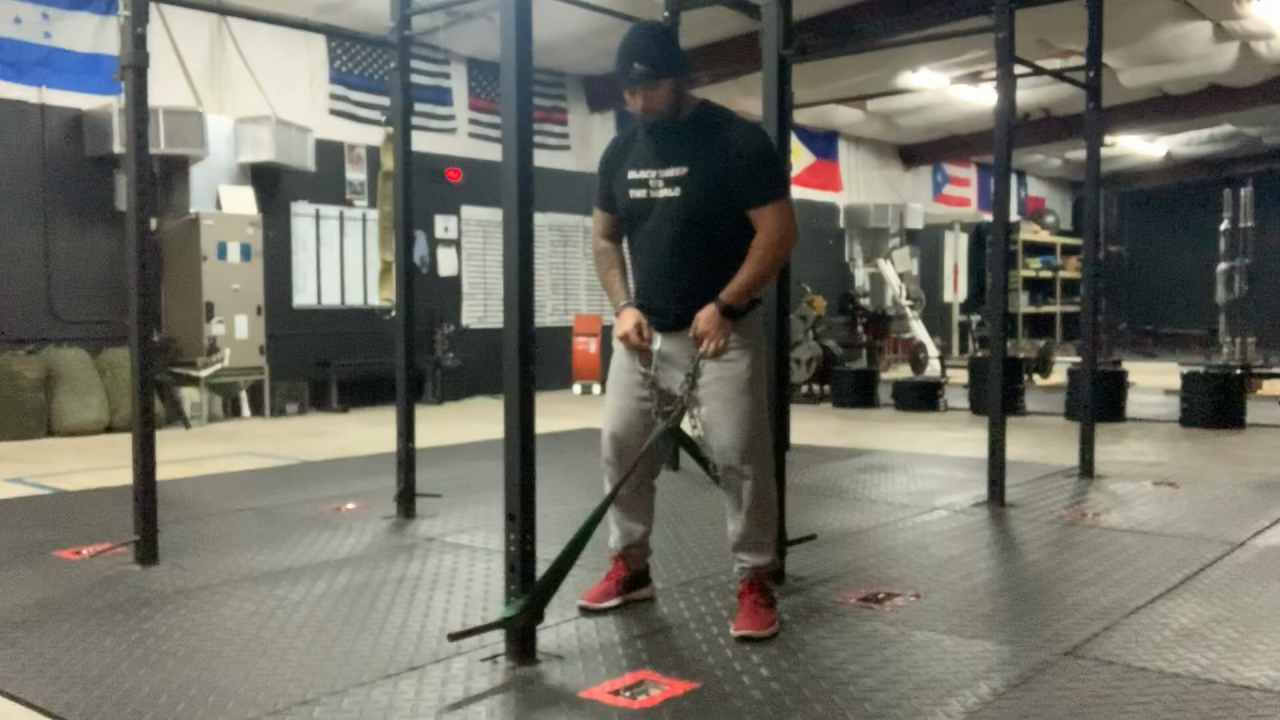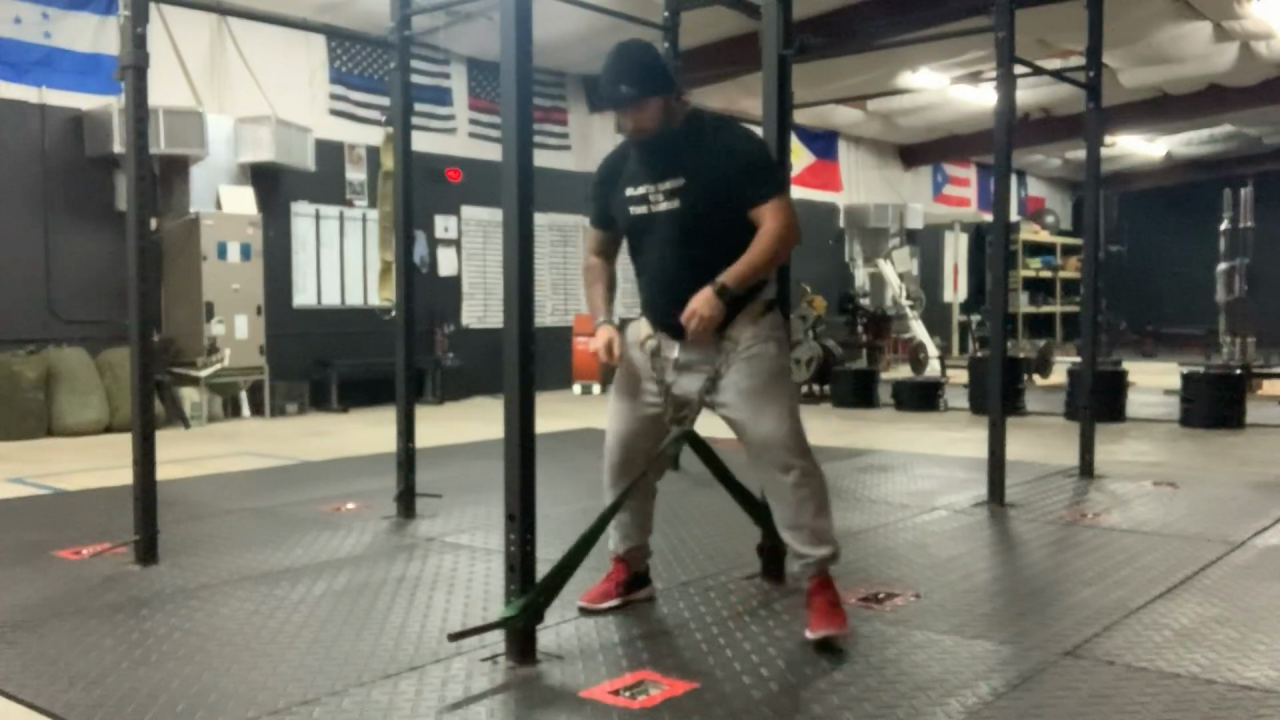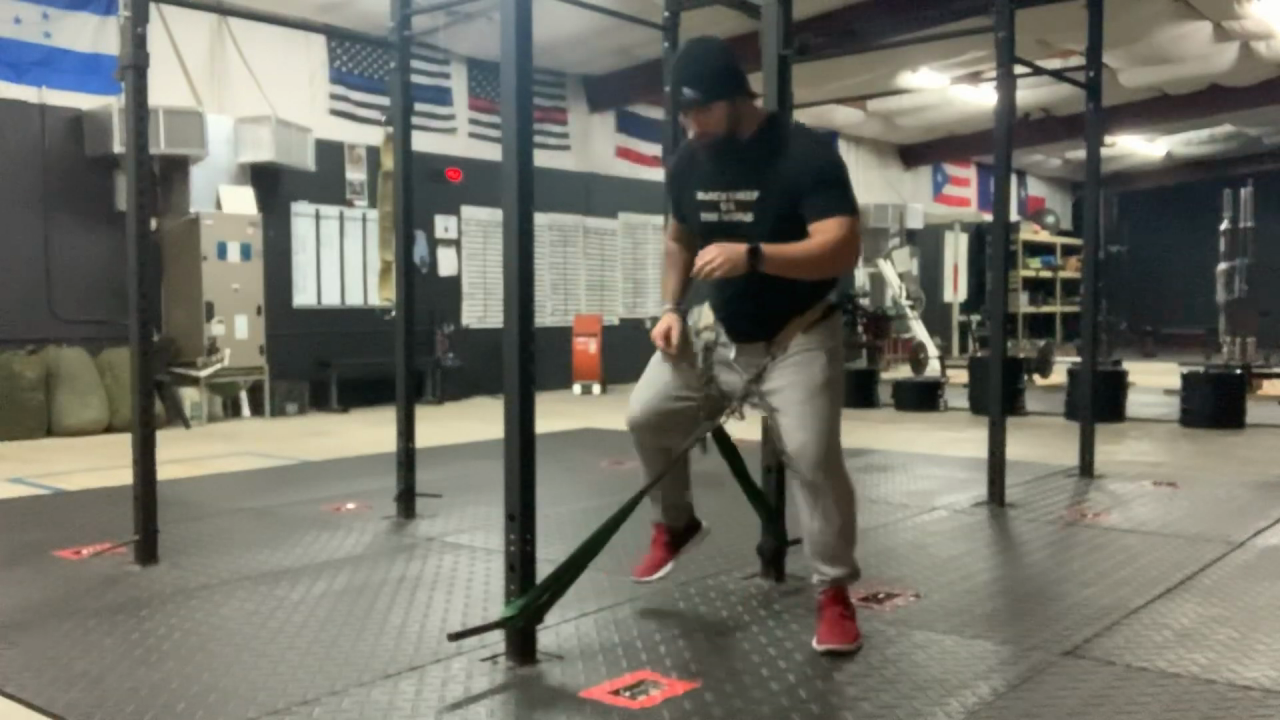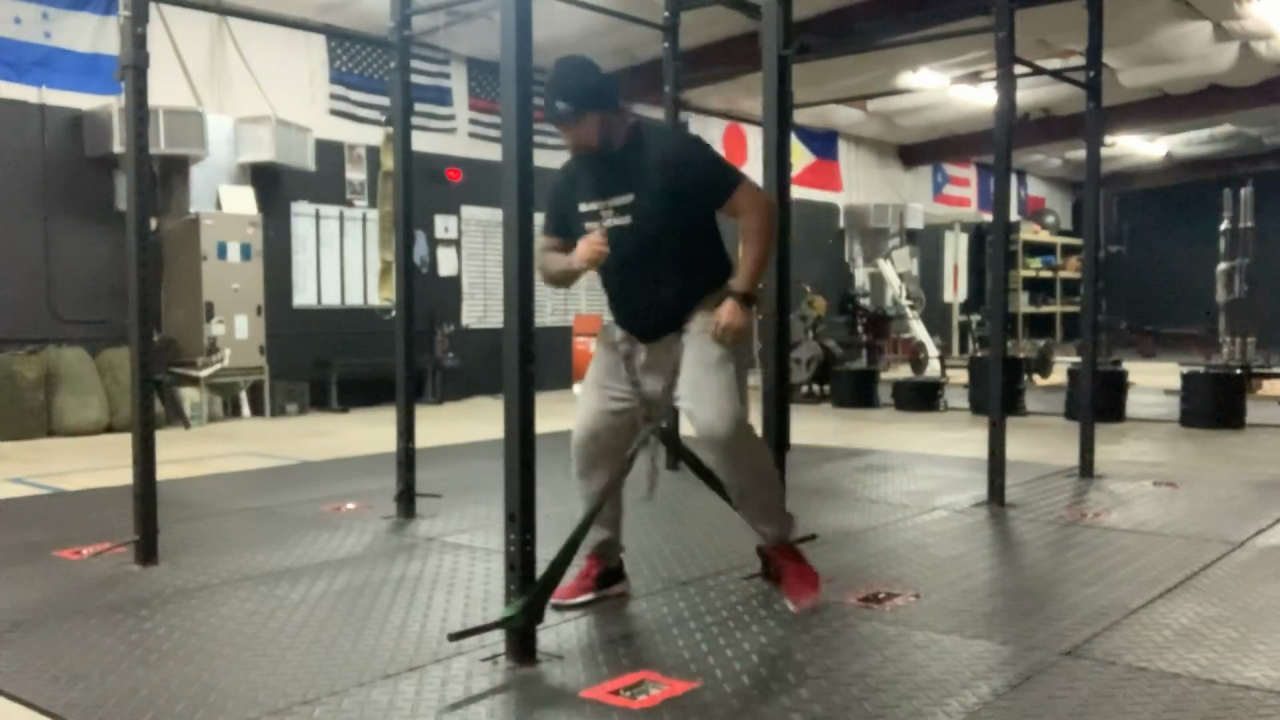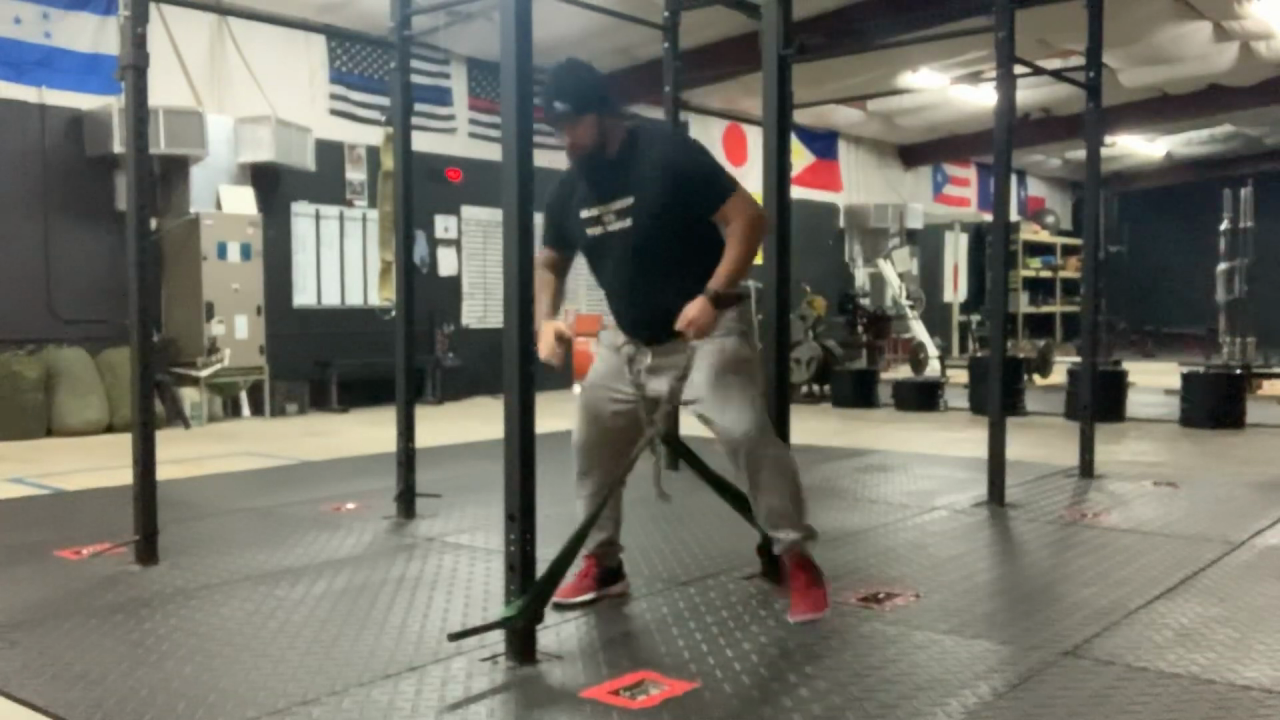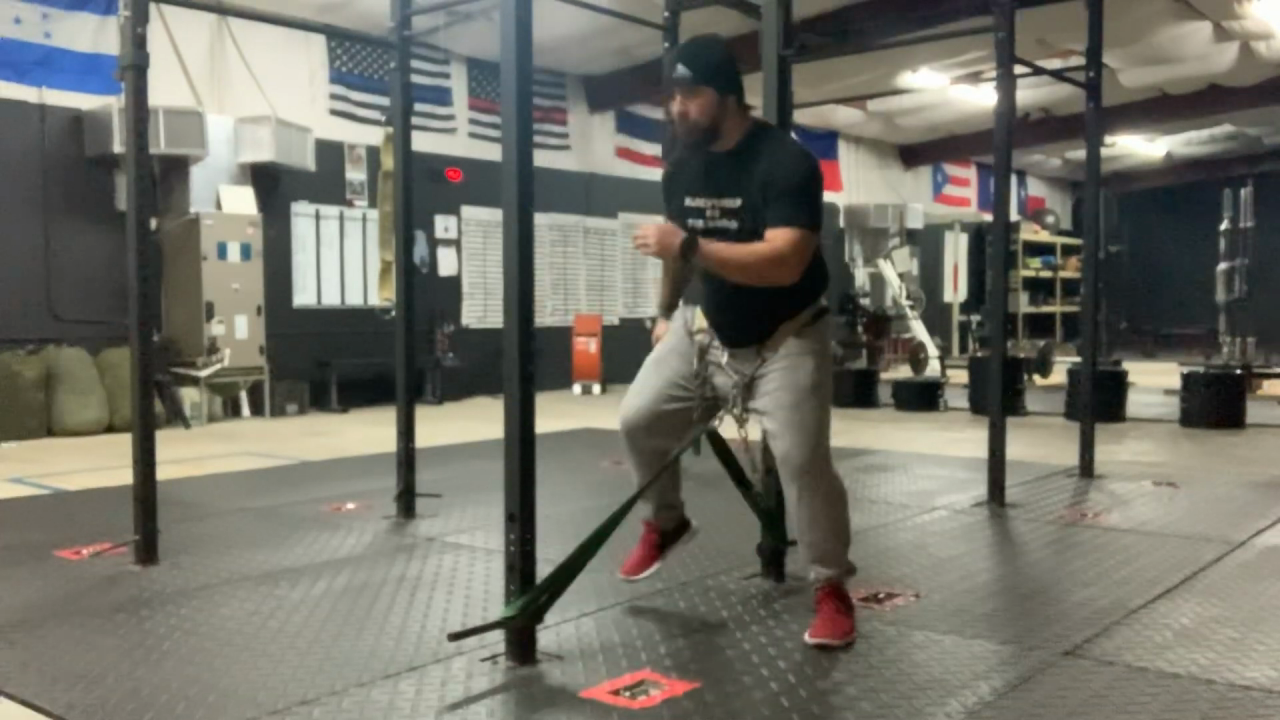
dt=0.4s
person 1, frame 1
left shoulder: (736, 140)
right shoulder: (621, 152)
left elbow: (779, 231)
right elbow: (605, 238)
left wrist: (725, 306)
right wrist: (624, 305)
left hip: (722, 328)
right hip: (646, 332)
left knee: (739, 454)
right knee: (621, 446)
left ankle: (755, 581)
right ankle: (630, 566)
person 1, frame 2
left shoulder: (730, 144)
right shoulder: (616, 168)
left elbow: (782, 227)
right elbow: (598, 253)
left wrist: (722, 289)
right wrist: (604, 320)
left hip: (741, 332)
right hip: (658, 338)
left knee: (782, 449)
right knee: (624, 453)
left ankle: (819, 580)
right ankle: (629, 568)
person 1, frame 3
left shoulder: (806, 154)
right shoulder: (688, 161)
left elbow: (841, 250)
right elbow: (678, 238)
left wrist: (751, 255)
right wrist: (671, 307)
left hip: (797, 335)
right hip: (717, 328)
left knee: (813, 458)
right knee: (647, 416)
left ankle: (834, 591)
right ankle: (675, 522)
person 1, frame 4
left shoulder: (676, 153)
right shoulder: (569, 182)
left elbow: (759, 208)
right elbow: (549, 267)
left wrist: (741, 296)
right wrist: (572, 260)
left hip: (702, 320)
right hip: (629, 336)
left knee: (717, 428)
right knee: (592, 442)
left ankle: (780, 541)
right ankle: (603, 562)
person 1, frame 5
left shoulder: (671, 155)
right shoulder: (569, 186)
left elbow: (747, 219)
right elbow: (549, 265)
left wrist: (714, 297)
right wrist: (547, 320)
left hip: (704, 328)
right hip: (628, 340)
left knee: (748, 435)
right knee: (592, 448)
left ankle: (798, 560)
right ankle: (604, 565)
person 1, frame 6
left shoulder: (786, 163)
right shoulder: (683, 167)
left elbow: (787, 263)
left wrist: (687, 247)
right wrist: (666, 310)
left hip: (786, 339)
right hip: (708, 328)
left knee: (804, 461)
right knee: (641, 418)
left ankle: (831, 589)
right ankle: (666, 522)
